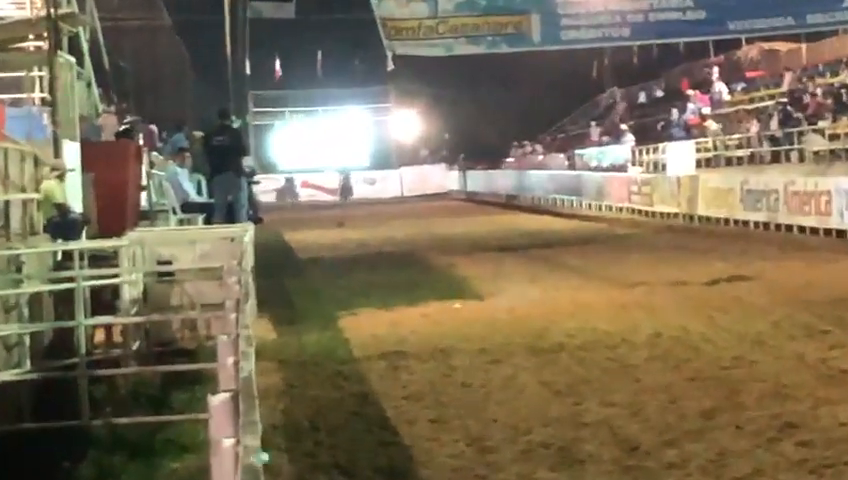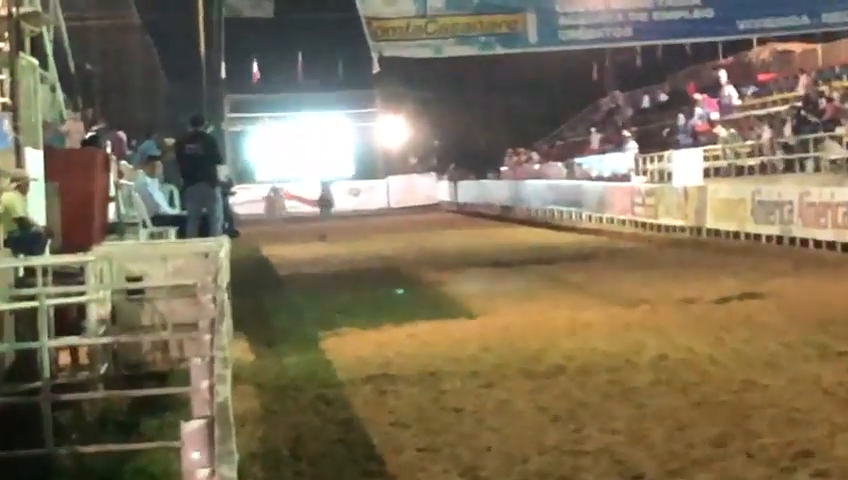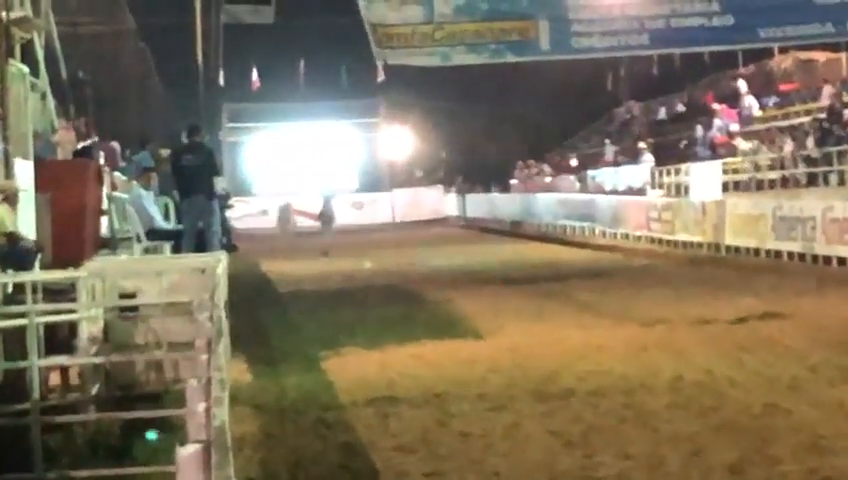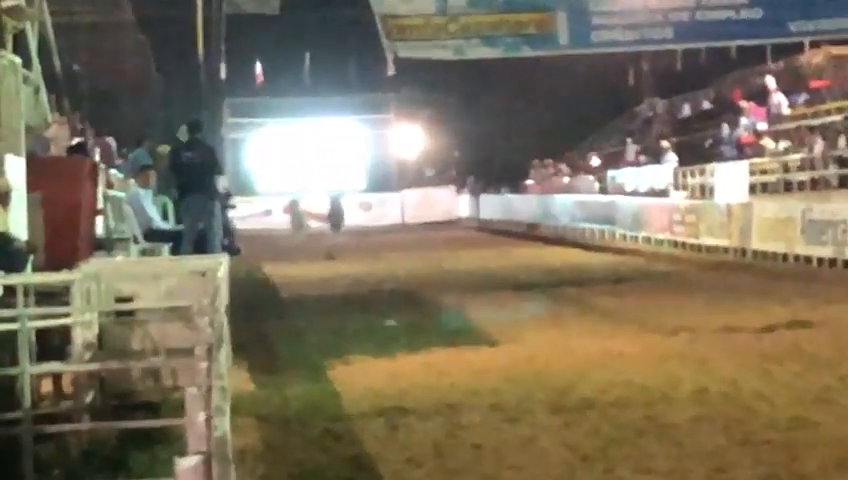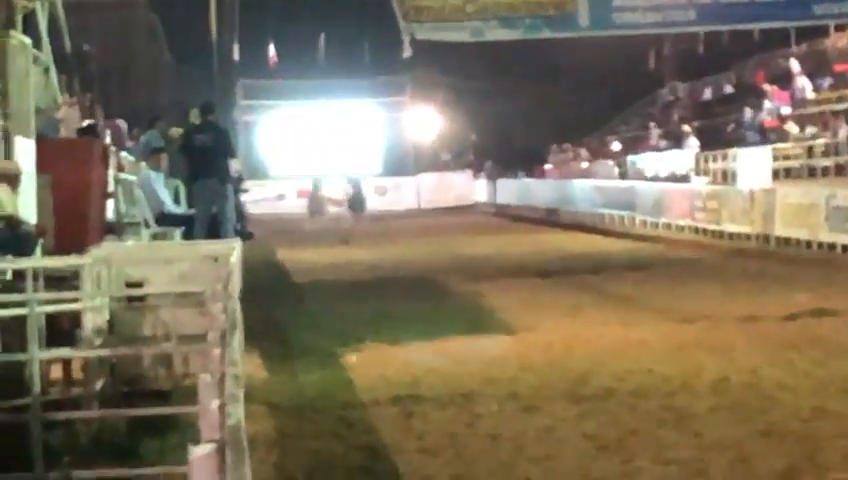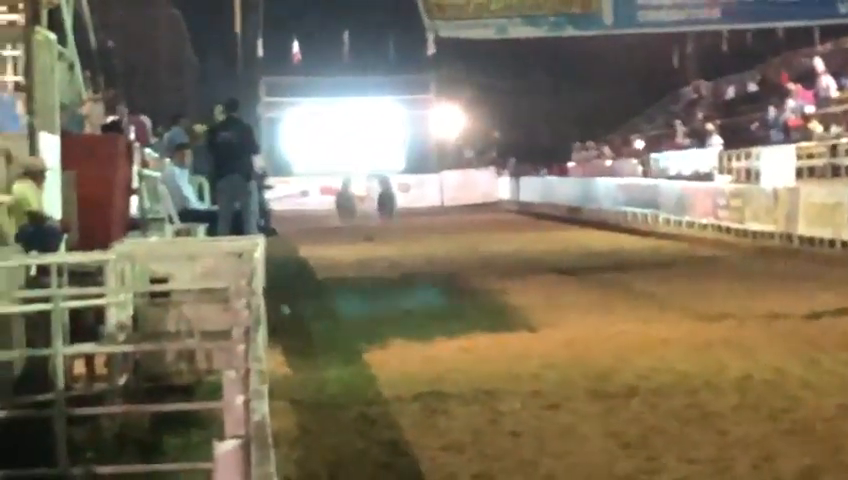
dt=0.4s
person 1, frame 1
left shoulder: (209, 135)
right shoulder: (235, 133)
left elbow: (206, 152)
right elbow: (243, 152)
left hip: (217, 173)
right hip: (234, 172)
left knee: (219, 205)
right knee: (240, 205)
person 1, frame 2
left shoulder: (181, 142)
right shoulder: (209, 139)
left elbow: (179, 162)
right elbow: (218, 160)
left hip: (190, 184)
right hip: (209, 182)
left knee: (192, 218)
right knee: (215, 217)
person 1, frame 3
left shoulder: (177, 153)
right shoulder: (206, 150)
left elbow: (175, 174)
right elbow: (215, 173)
left hip: (186, 197)
right hip: (206, 195)
left knee: (188, 232)
right knee: (212, 232)
person 1, frame 4
left shoulder: (177, 151)
right shoulder: (207, 149)
left elbow: (174, 172)
right elbow: (217, 172)
left hip: (186, 196)
right hip: (207, 196)
left knee: (188, 235)
right knee: (213, 234)
person 1, frame 5
left shoulder: (189, 133)
right shoulder: (220, 131)
left elbow: (185, 155)
right elbow: (230, 154)
left hip: (198, 180)
right hip: (220, 179)
left knee: (200, 219)
right knee: (226, 218)
person 1, frame 6
left shoulder: (214, 130)
right shoulder: (245, 128)
left elbow: (211, 152)
right elbow: (254, 150)
left hip: (222, 176)
right hip: (244, 175)
left knee: (224, 215)
right knee: (250, 214)
